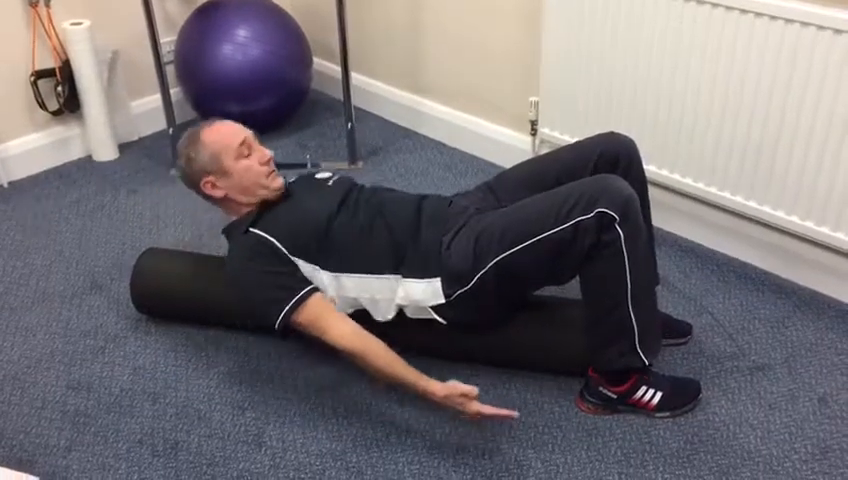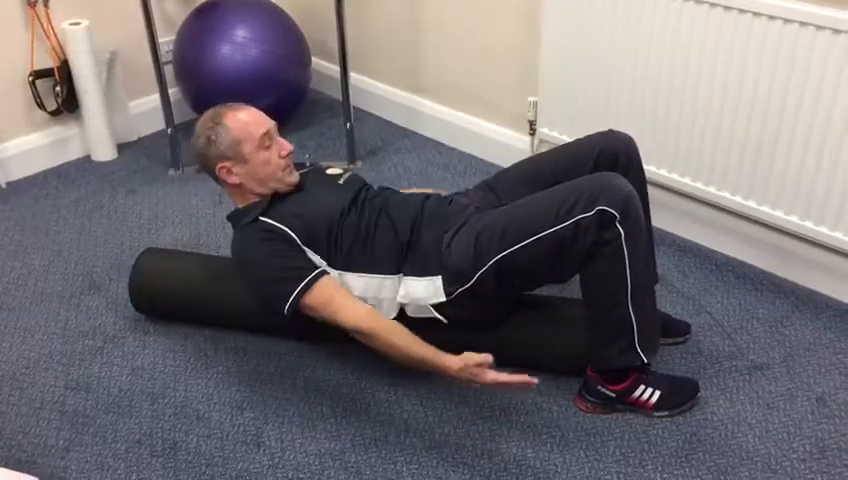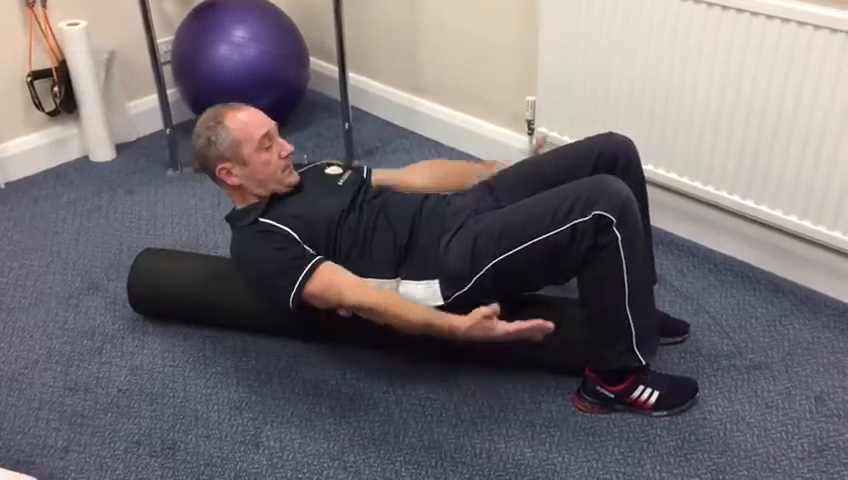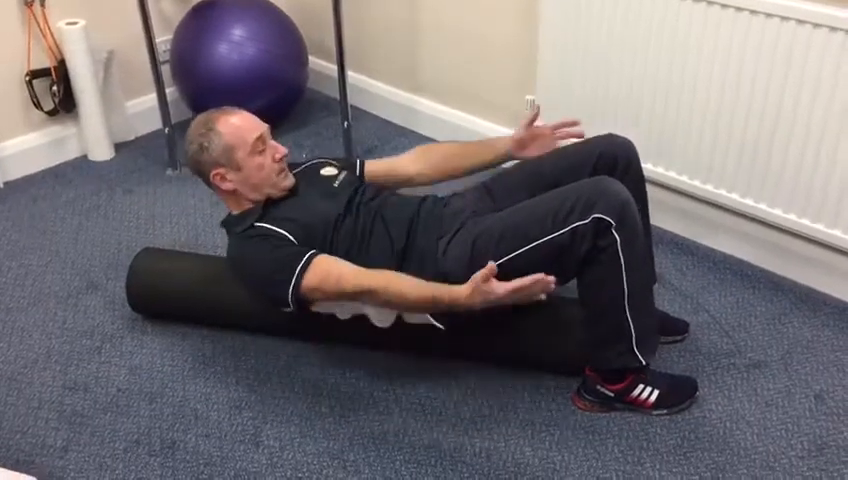
dt=0.3s
person 1, frame 1
left shoulder: (297, 187)
right shoulder: (254, 254)
right elbow: (337, 332)
right wrist: (433, 390)
left hip: (455, 215)
right hip: (455, 273)
left knee: (614, 152)
right knee: (610, 203)
left ankle: (630, 310)
right ankle: (618, 379)
person 1, frame 2
left shoulder: (305, 179)
right shoulder: (261, 243)
right elbow: (349, 315)
right wrist: (448, 365)
left hip: (458, 213)
right hip: (455, 271)
left knee: (613, 150)
right knee: (611, 202)
left ankle: (632, 309)
right ankle: (617, 378)
person 1, frame 3
left shoulder: (307, 174)
right shoulder: (259, 243)
left elbow: (417, 177)
right elbow: (357, 296)
left wrist: (513, 173)
right wrist: (459, 326)
left hip: (455, 216)
right hip: (452, 268)
left knee: (611, 153)
right knee: (607, 205)
left ankle: (630, 308)
right ankle: (617, 379)
person 1, frame 4
left shoulder: (303, 174)
right shoulder: (256, 247)
left elbow: (411, 166)
right elbow: (359, 285)
left wrist: (511, 147)
right wrist: (464, 298)
left hip: (454, 215)
right hip: (450, 266)
left knee: (612, 153)
right knee: (607, 207)
left ankle: (628, 309)
right ankle: (617, 378)
